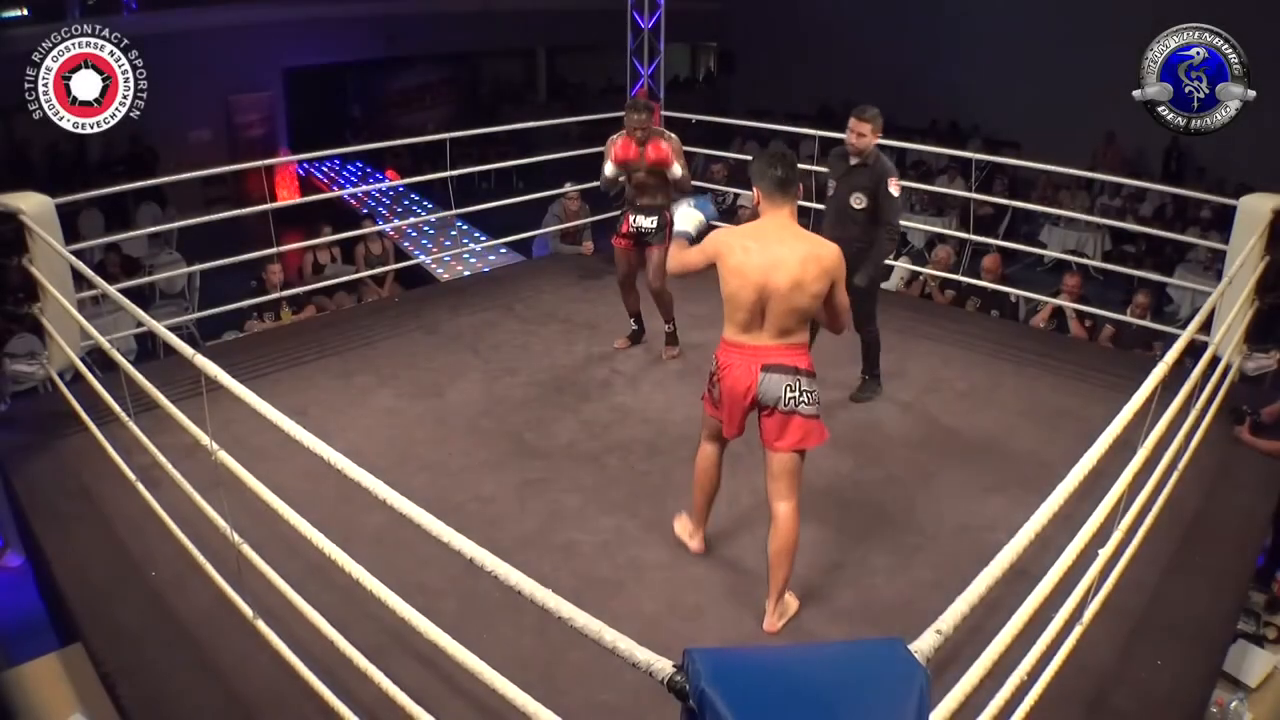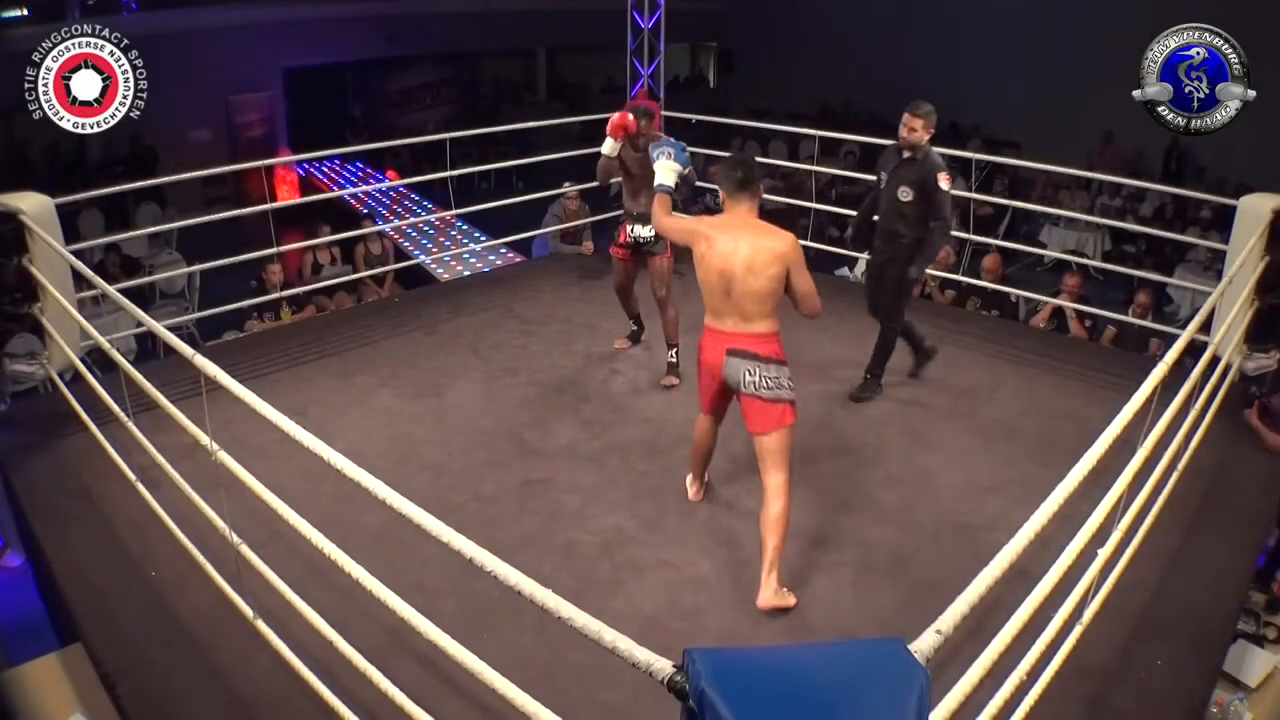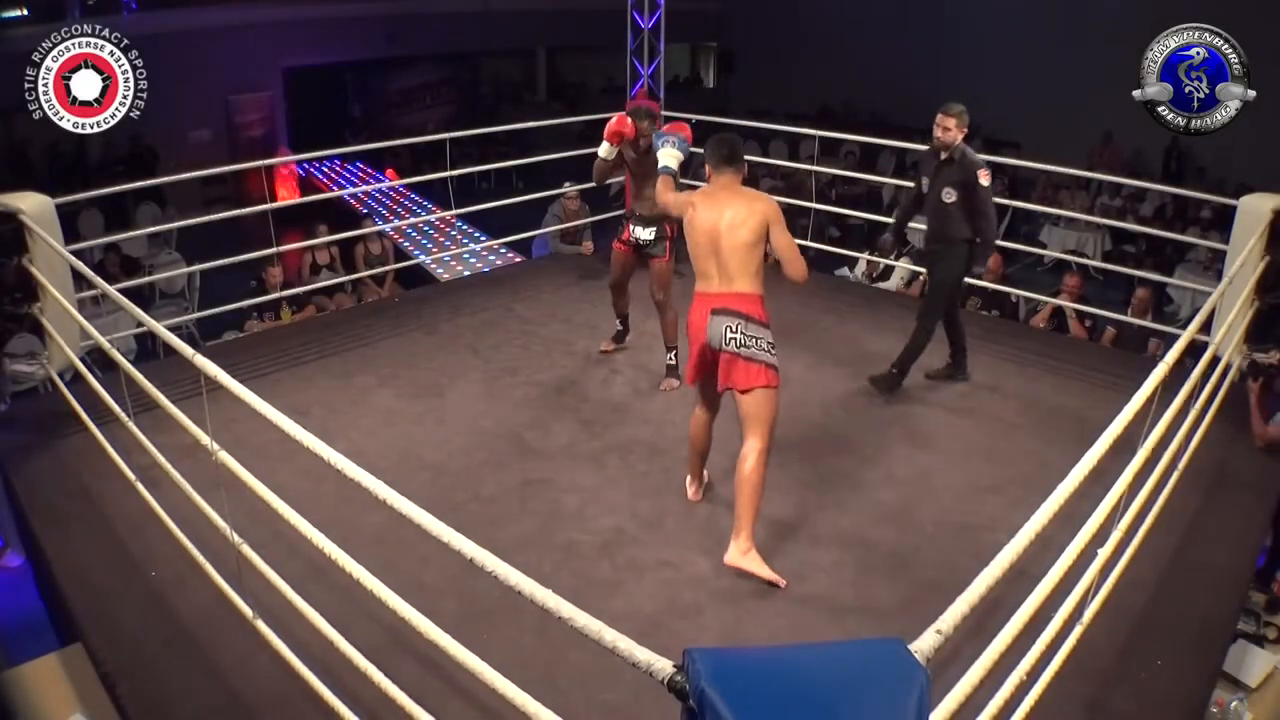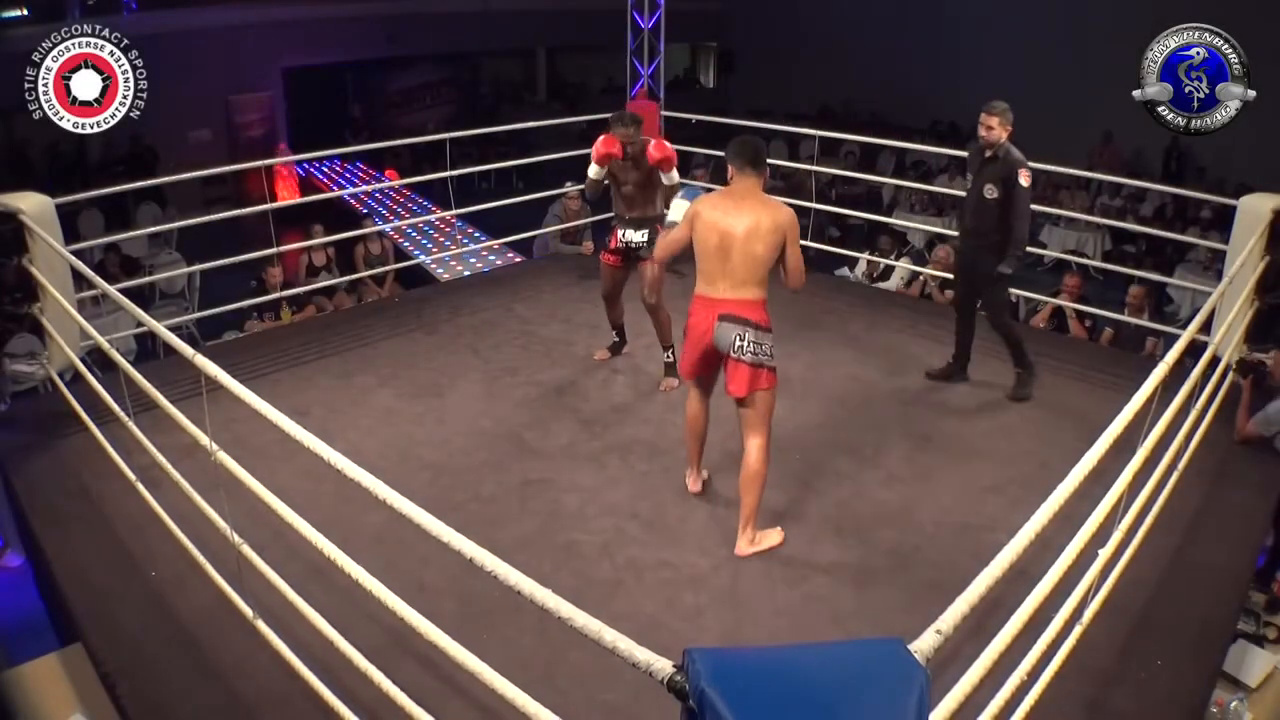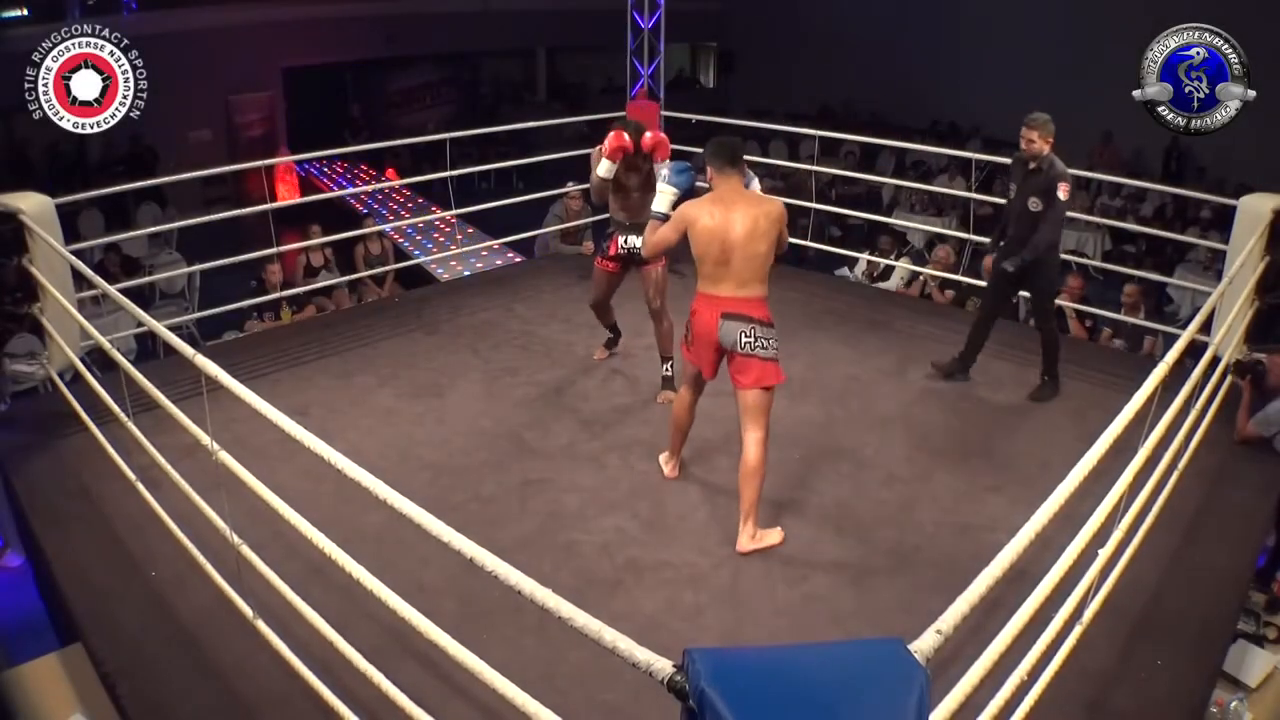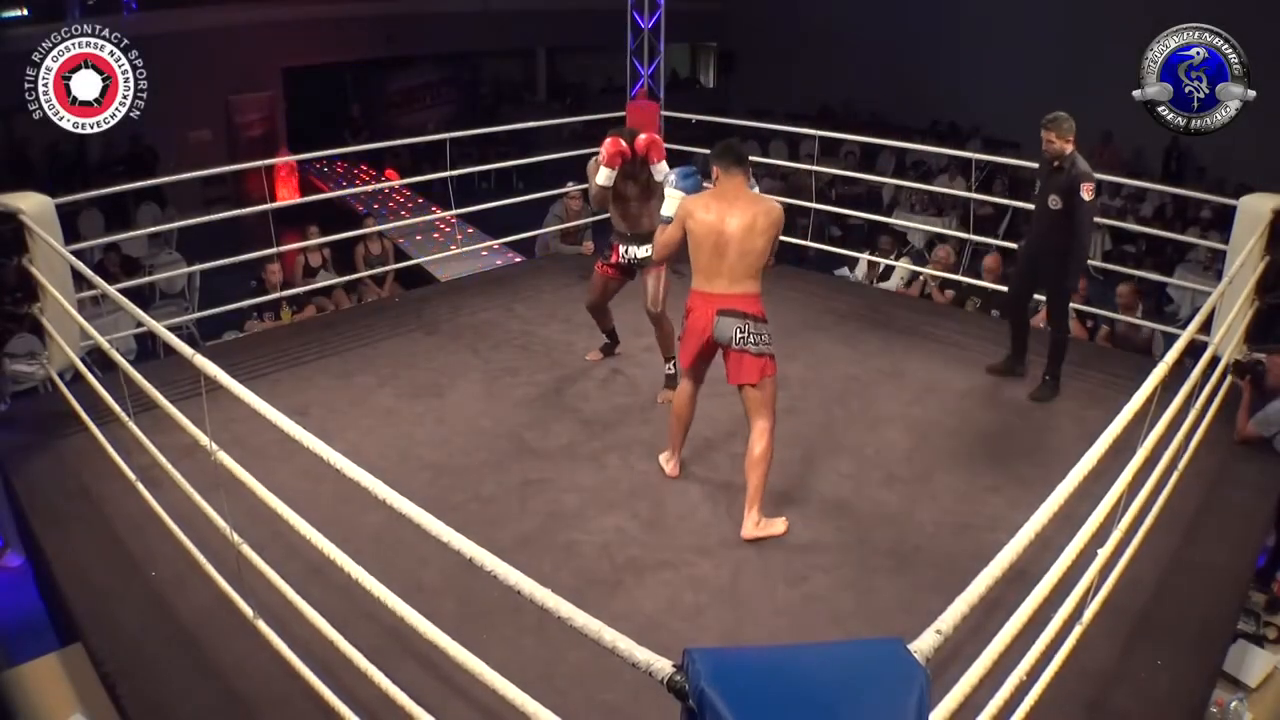
dt=0.3s
person 1, frame 1
left shoulder: (727, 242)
right shoulder: (828, 255)
left elbow: (673, 264)
right elbow: (838, 325)
left wrist: (684, 226)
left hip: (734, 366)
right hip: (792, 375)
left knee: (711, 440)
right knee: (784, 499)
left ankle: (695, 529)
right ankle: (775, 607)
person 1, frame 2
left shoulder: (701, 232)
right shoulder: (783, 244)
left elbow: (659, 219)
right elbow: (811, 308)
left wrist: (664, 177)
left hip: (716, 349)
right hip: (762, 359)
left knee: (710, 414)
right knee: (776, 477)
left ankle: (696, 479)
right ankle: (769, 585)
person 1, frame 3
left shoulder: (691, 203)
right shoulder: (763, 206)
left elbow: (661, 196)
right elbow: (798, 274)
left wrist: (668, 159)
left hip: (702, 315)
right hip: (745, 320)
left knee: (705, 405)
right knee: (757, 438)
left ankle: (695, 481)
right ankle: (741, 545)
person 1, frame 4
left shoulder: (701, 206)
right shoulder: (783, 216)
left elbow: (660, 256)
right elbow: (796, 284)
left wrist: (676, 217)
left hip: (703, 317)
right hip: (749, 325)
left knee: (698, 391)
right knee: (757, 436)
left ankle: (694, 474)
right ankle: (748, 535)
person 1, frame 5
left shoulder: (691, 211)
right shoulder: (773, 209)
left elbow: (649, 251)
left wrist: (662, 199)
left hip: (706, 314)
right hip: (752, 323)
left knee: (689, 389)
right knee: (755, 431)
left ankle: (671, 459)
right ankle: (748, 531)
person 1, frame 6
left shoulder: (690, 206)
right shoulder: (772, 211)
left elbow: (659, 253)
left wrist: (670, 203)
left hip: (701, 312)
right hip: (745, 318)
left knee: (689, 381)
right knee: (762, 422)
left ankle: (672, 457)
right ankle: (753, 518)
person 2, frame 1
left shoulder: (883, 172)
right shoulder: (837, 157)
left elbow: (889, 230)
left wrist: (868, 270)
left hip: (860, 258)
left knee: (863, 323)
left ankle: (871, 378)
person 2, frame 2
left shoulder: (933, 168)
right shoulder: (891, 154)
left elbow: (941, 222)
left wrist: (919, 263)
right wrist: (859, 226)
left hip: (906, 251)
right hip: (881, 244)
left knee: (889, 316)
right knee: (876, 307)
left ankle: (873, 379)
right ankle: (921, 350)
person 2, frame 3
left shoulder: (972, 166)
right shoulder: (928, 157)
left elbow: (986, 216)
right elbow: (917, 197)
left wrist: (982, 258)
right wrist: (897, 229)
left hip: (956, 249)
right hip: (933, 245)
left knee: (928, 314)
right knee: (947, 308)
left ankle: (897, 373)
right ankle: (957, 365)
person 2, frame 4
left shoulder: (1015, 164)
right shoulder: (975, 154)
left elbow: (1021, 216)
left wrist: (1011, 258)
left hip: (994, 249)
right hip: (968, 243)
left knee: (995, 313)
right knee: (962, 306)
left ankle: (1024, 370)
right ankle: (958, 366)
person 2, frame 5
left shoulder: (1058, 176)
right shoulder: (1019, 163)
left elbow: (1051, 227)
left wrist: (1022, 258)
right wrist: (998, 239)
left hip: (1041, 259)
right hip: (1011, 250)
left knee: (1044, 321)
right knee: (989, 308)
left ankle: (1050, 379)
right ankle: (962, 363)
person 2, frame 6
left shoulder: (1081, 176)
right shoulder: (1047, 163)
left elbow: (1083, 230)
left wrist: (1073, 272)
left hip: (1060, 257)
right hip: (1034, 249)
left knee: (1056, 318)
right knee: (1014, 303)
left ankle: (1051, 379)
right ankle: (1016, 359)
person 3, frame 1
left shoulder: (668, 142)
right shoulder: (616, 143)
left elbow: (686, 185)
right elbow: (605, 183)
left wrist: (670, 166)
right wrist: (614, 163)
left hip: (658, 217)
right hip: (629, 215)
left knee: (656, 284)
right knee: (624, 278)
left ankle: (670, 331)
right ankle: (637, 329)
person 3, frame 2
right shoulder: (621, 146)
left elbow: (689, 183)
right elbow: (603, 177)
right wrist: (612, 140)
left hip: (657, 227)
right hip: (629, 223)
left knee: (662, 295)
right knee: (621, 286)
left ankle: (673, 363)
right ankle: (636, 330)
person 3, frame 3
right shoulder: (624, 145)
right elbow: (599, 178)
right wrist: (609, 144)
left hip: (660, 227)
right hip: (632, 223)
left knee: (660, 298)
right knee: (616, 282)
left ankle: (672, 364)
right ankle: (622, 331)
person 3, frame 4
left shoulder: (652, 154)
right shoulder: (604, 152)
left elbow: (673, 199)
right elbow: (591, 193)
left wrist: (669, 170)
right wrist: (599, 163)
left hip: (650, 230)
right hip: (621, 229)
left knee: (651, 301)
right knee: (609, 293)
left ankle: (670, 363)
right ankle: (618, 341)
person 3, frame 5
left shoulder: (652, 157)
right shoulder: (601, 155)
right elbow: (597, 197)
right wrist: (610, 160)
right hip: (618, 235)
left knee: (656, 307)
right knee: (597, 300)
left ankle: (667, 376)
right ankle: (614, 336)
person 3, frame 6
left shoulder: (648, 163)
right shoulder: (598, 165)
right elbow: (597, 204)
left wrist: (659, 163)
right wrist: (607, 168)
left hip: (652, 243)
right hip: (619, 244)
left knee: (656, 311)
right knee: (594, 302)
left ankle: (671, 375)
right ankle: (611, 342)
